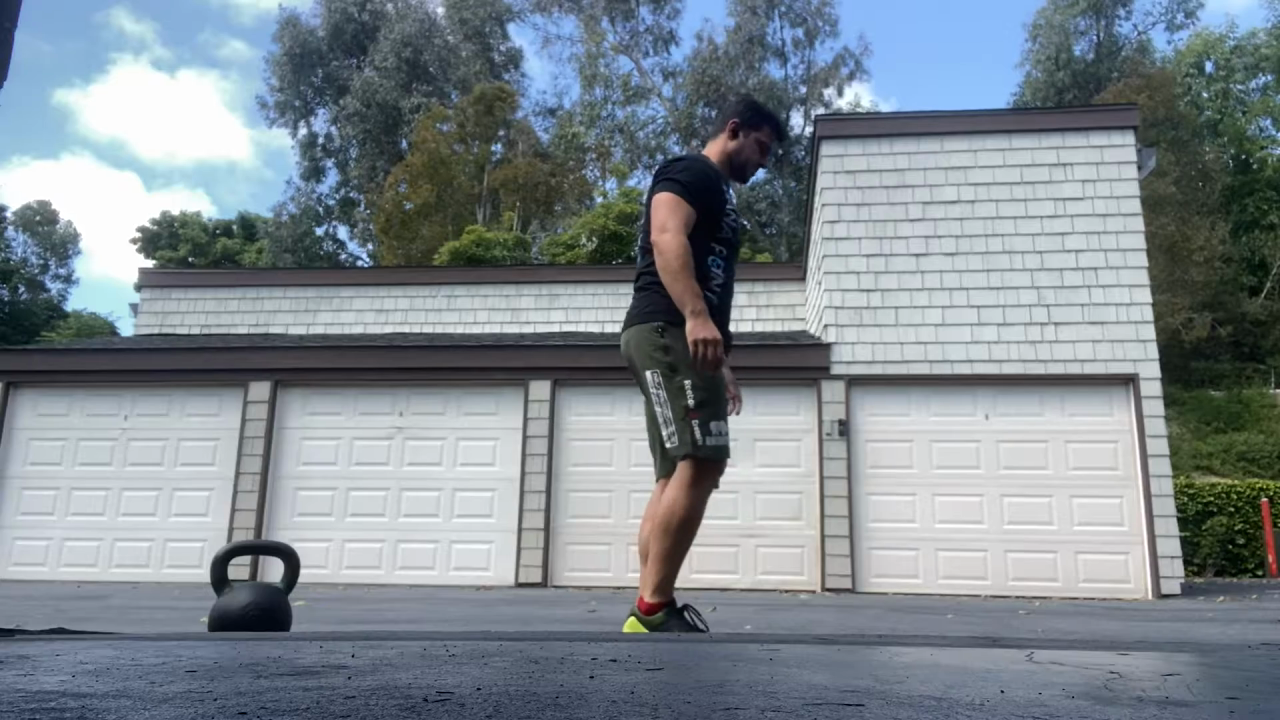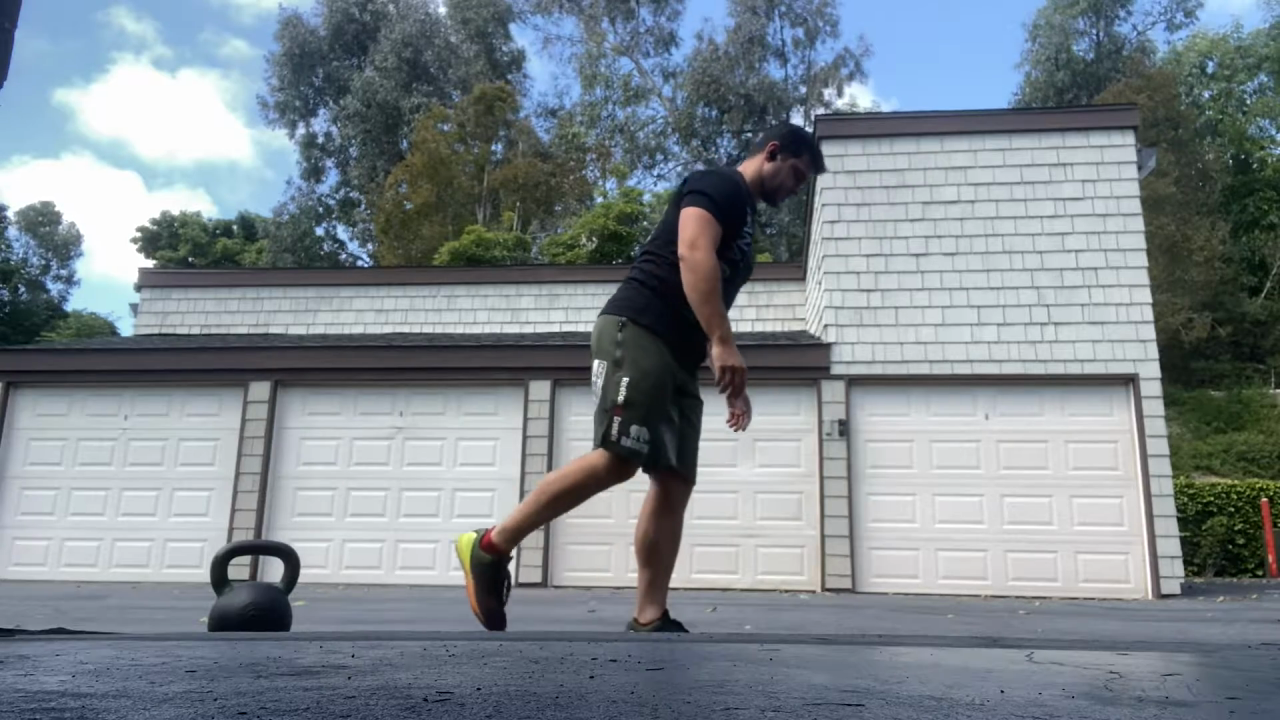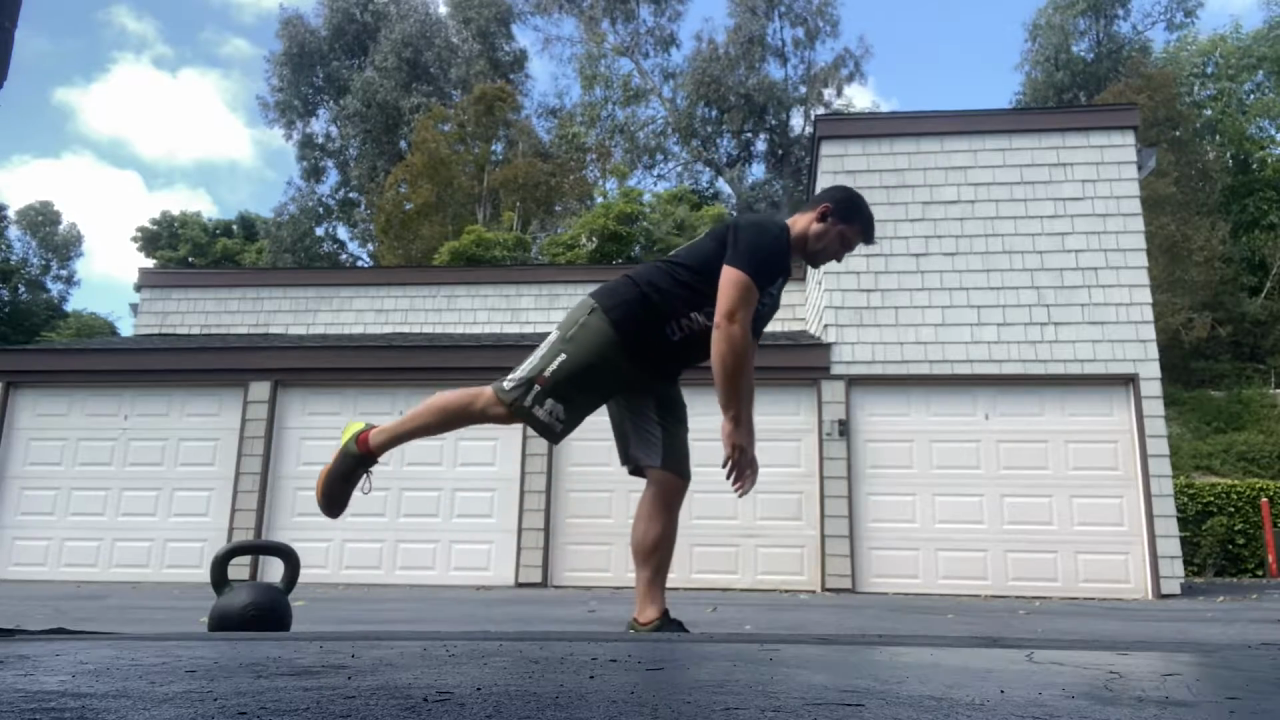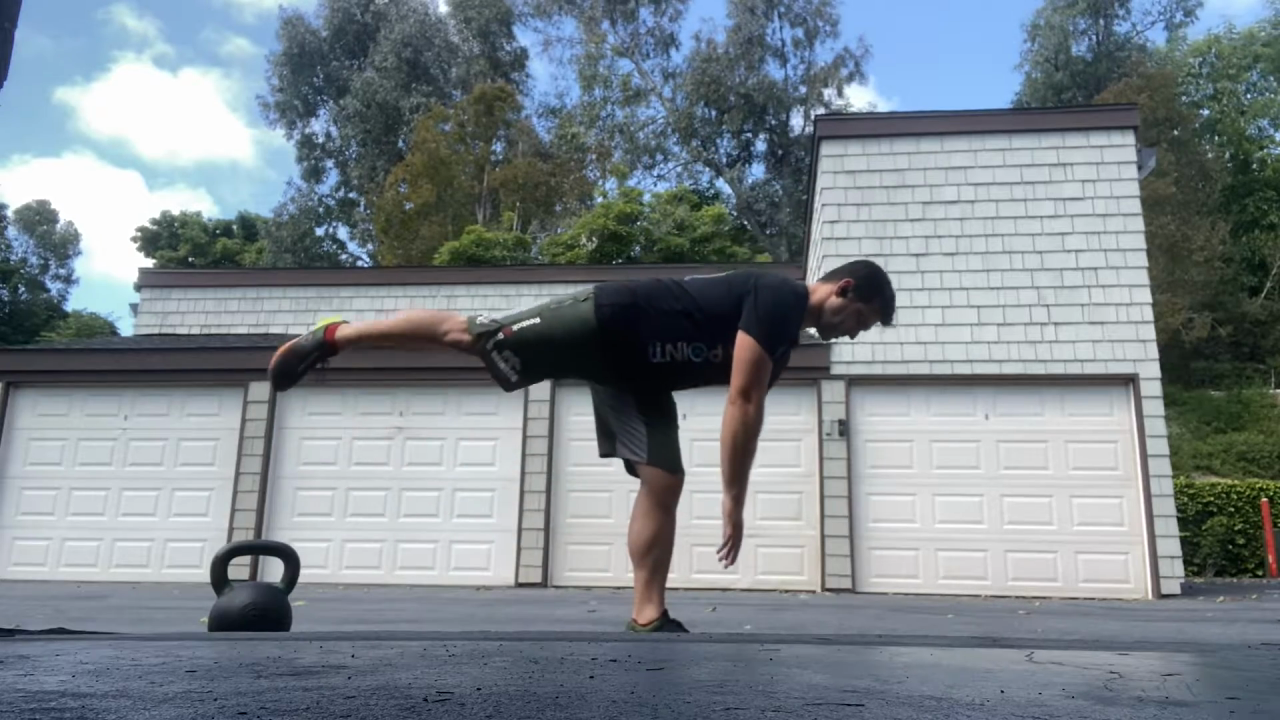
dt=0.5s
person 1, frame 1
left shoulder: (714, 191)
right shoulder: (690, 171)
right elbow: (666, 238)
left wrist: (719, 365)
right wrist: (697, 317)
left hip: (684, 341)
right hip: (668, 333)
left knee: (681, 476)
right knee: (701, 466)
left ankle: (653, 607)
right ankle: (654, 606)
person 1, frame 2
left shoulder: (743, 212)
right shoulder: (716, 185)
right elbow: (693, 255)
left wrist: (729, 376)
right wrist: (724, 347)
left hip: (677, 352)
right hip: (637, 330)
left knee: (676, 480)
right knee: (614, 459)
left ankle: (650, 616)
right ankle: (491, 548)
person 1, frame 3
left shoulder: (776, 270)
right shoulder: (763, 235)
left elbow: (736, 351)
right elbow: (728, 324)
left wrist: (744, 437)
right wrist: (734, 423)
left hip: (654, 364)
right hip: (611, 326)
left knee: (669, 481)
right knee: (502, 404)
left ankle: (648, 615)
right ankle: (369, 442)
person 1, frame 4
left shoulder: (784, 338)
right shoulder: (777, 299)
left elbow: (747, 411)
right elbow: (741, 404)
left wrist: (735, 500)
right wrist: (733, 499)
left hip: (636, 369)
right hip: (602, 325)
left knee: (663, 481)
right knee: (464, 332)
left ankle: (647, 615)
right ankle: (333, 336)
